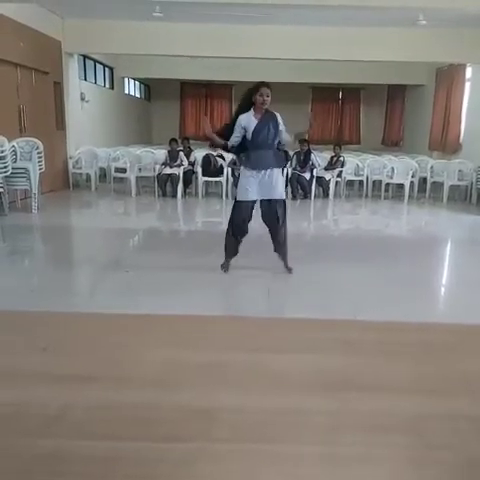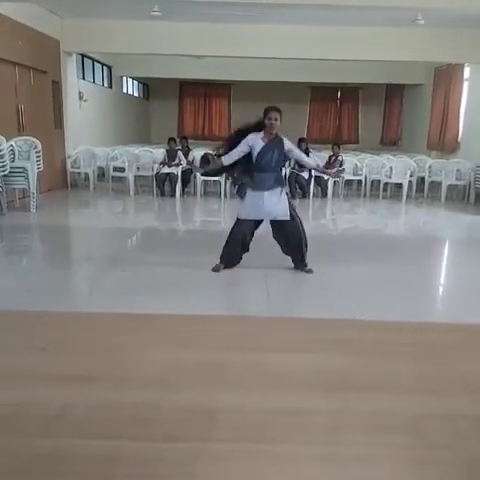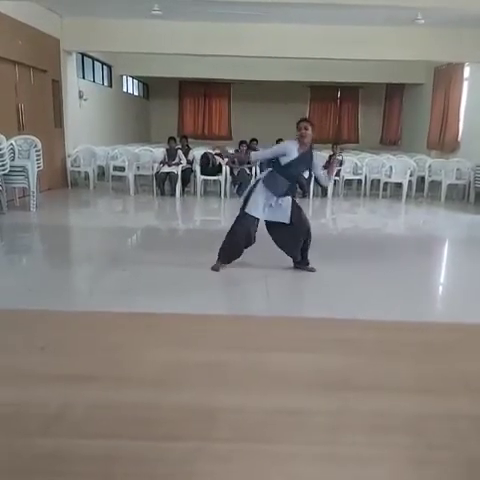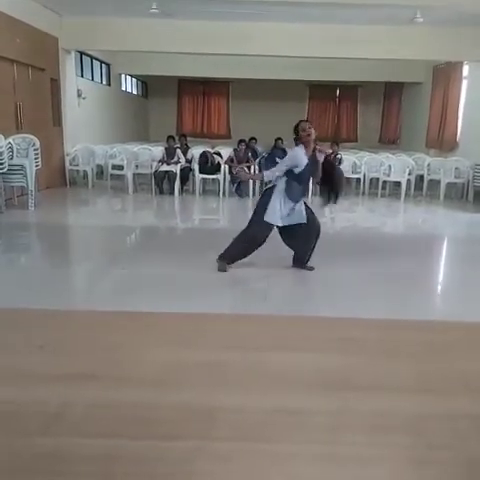
dt=0.3s
person 1, frame 1
left shoulder: (276, 118)
right shoulder: (243, 119)
left elbow: (283, 139)
right elbow: (232, 143)
right wrist: (212, 136)
left hip: (272, 170)
right hip: (250, 171)
left knee: (276, 213)
right knee: (241, 214)
left ankle: (282, 254)
right ankle: (229, 255)
person 1, frame 2
left shoulder: (284, 143)
right shoulder: (252, 139)
left elbow: (304, 159)
right elbow: (230, 157)
left wrist: (324, 170)
right wrist: (206, 169)
left hip: (275, 192)
right hip: (256, 191)
left knee: (293, 228)
right knee: (241, 229)
left ankle: (300, 263)
right ankle: (225, 261)
person 1, frame 3
left shoulder: (312, 158)
right shoulder: (289, 146)
left elbow: (325, 181)
right elbow: (261, 155)
left wrist: (334, 162)
left hip: (283, 195)
right hip: (264, 188)
left knee: (301, 227)
right knee: (244, 225)
left ankle: (301, 261)
right ankle: (222, 259)
person 1, frame 4
right shoulder: (296, 153)
right elbow: (274, 173)
right wrist: (250, 176)
left hip: (296, 199)
right hip: (279, 196)
left knee: (313, 227)
right knee: (257, 231)
left ankle: (300, 261)
right ankle: (225, 259)
